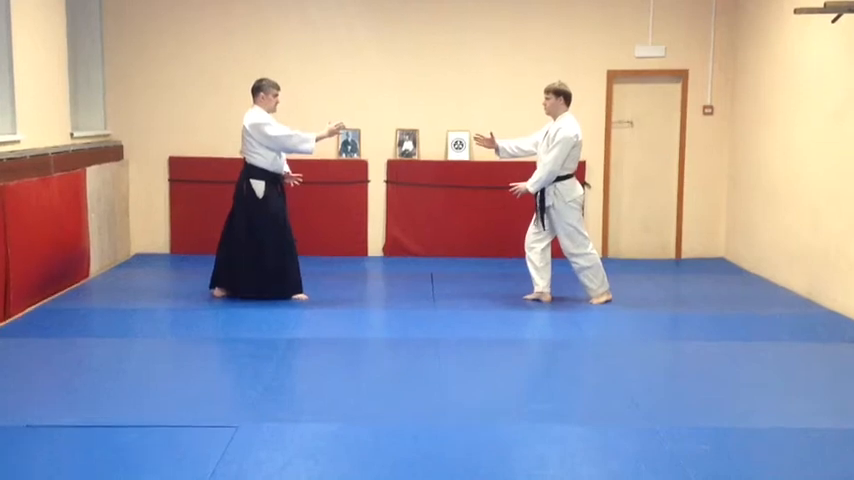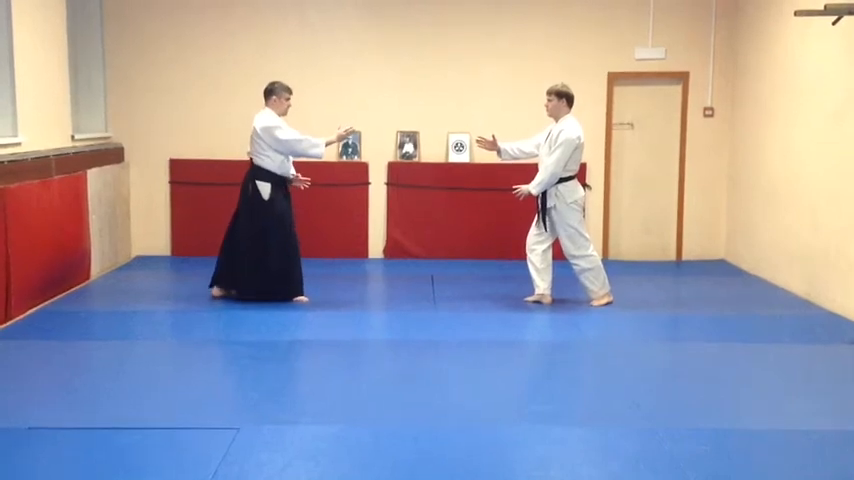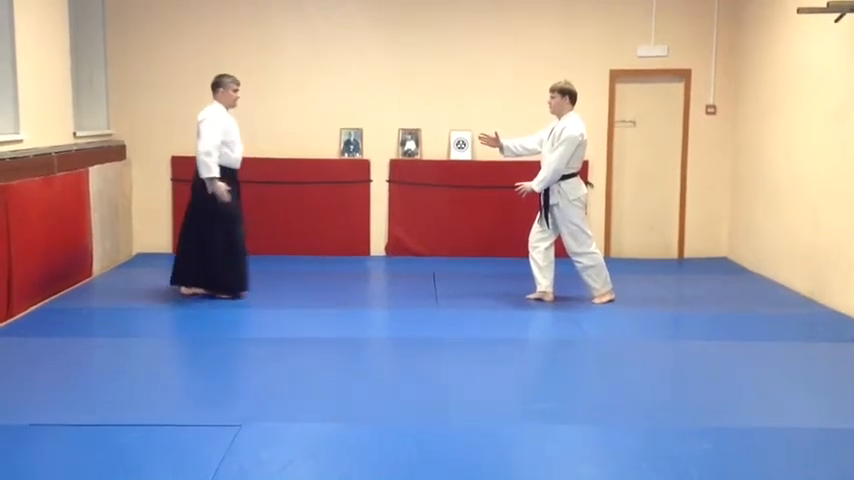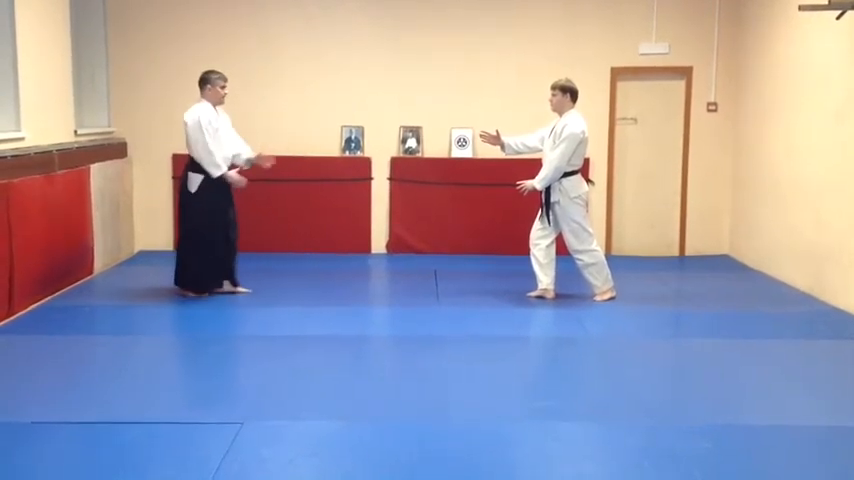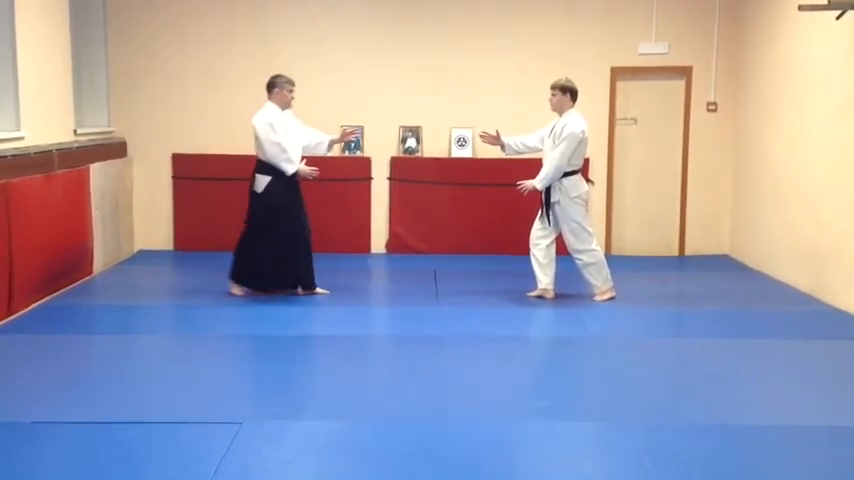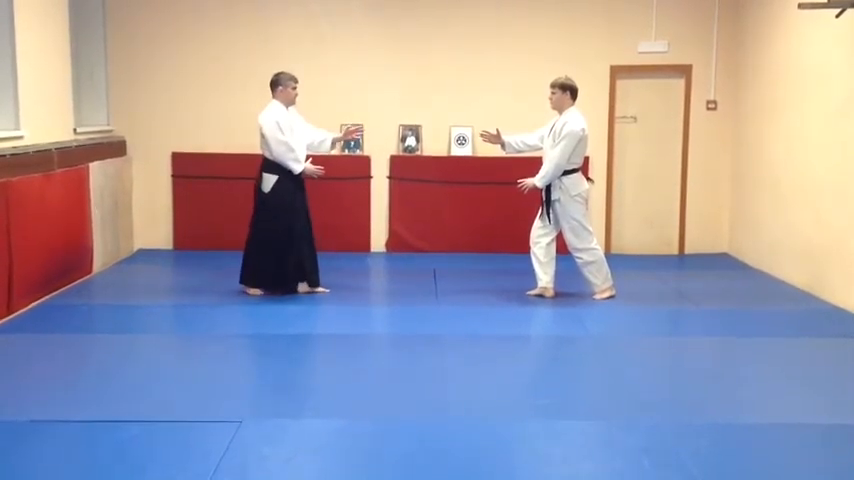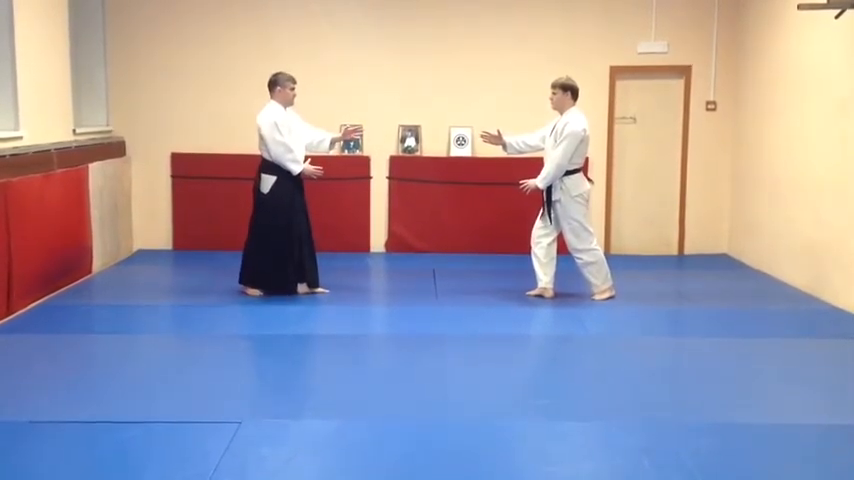
dt=0.7s
person 1, frame 1
left shoulder: (567, 129)
right shoulder: (553, 127)
left elbow: (551, 165)
right elbow: (528, 144)
left wrist: (530, 186)
right wrist: (498, 146)
left hip: (563, 194)
right hip: (550, 194)
left knee: (577, 245)
right knee: (536, 240)
left ankle: (601, 291)
right ankle: (542, 291)
person 1, frame 2
left shoulder: (569, 131)
right shoulder: (555, 129)
left elbow: (554, 167)
right elbow: (530, 146)
left wrist: (532, 188)
right wrist: (500, 148)
left hip: (564, 196)
right hip: (552, 196)
left knee: (578, 247)
right knee: (537, 242)
left ankle: (602, 293)
right ankle: (543, 292)
person 1, frame 3
left shoulder: (572, 129)
right shoulder: (558, 126)
left elbow: (556, 164)
right elbow: (532, 143)
left wrist: (535, 185)
right wrist: (502, 145)
left hip: (567, 193)
right hip: (554, 193)
left knee: (581, 244)
right knee: (539, 240)
left ankle: (604, 290)
right ankle: (545, 290)
person 1, frame 4
left shoulder: (573, 126)
right shoulder: (559, 124)
left elbow: (558, 162)
right elbow: (534, 141)
left wrist: (536, 183)
right wrist: (503, 143)
left hip: (568, 191)
right hip: (556, 191)
left knee: (582, 242)
right knee: (540, 237)
left ankle: (605, 288)
right ankle: (546, 287)
person 1, frame 5
left shoulder: (573, 126)
right shoulder: (559, 123)
left elbow: (558, 161)
right elbow: (534, 141)
left wrist: (537, 183)
right wrist: (503, 143)
left hip: (568, 191)
right hip: (556, 191)
left knee: (582, 242)
right knee: (540, 237)
left ankle: (605, 288)
right ankle: (546, 287)
person 1, frame 6
left shoulder: (573, 124)
right shoulder: (559, 122)
left elbow: (558, 160)
right elbow: (534, 139)
left wrist: (537, 181)
right wrist: (504, 142)
left hip: (568, 189)
right hip: (556, 189)
left knee: (581, 240)
right knee: (541, 235)
left ankle: (605, 286)
right ankle: (546, 286)
person 1, frame 7
left shoulder: (575, 124)
right shoulder: (561, 122)
left elbow: (560, 160)
right elbow: (536, 140)
left wrist: (539, 182)
right wrist: (505, 142)
left hip: (570, 190)
right hip: (558, 189)
left knee: (581, 241)
right knee: (542, 236)
left ankle: (604, 287)
right ankle: (546, 286)
person 2, frame 1
left shoulder: (260, 119)
right shoulder: (257, 121)
left elbow: (276, 148)
right elbow: (287, 139)
left wrist: (283, 173)
right wrist: (324, 134)
left hip: (262, 184)
right hip: (259, 186)
left knee: (242, 235)
right knee: (275, 237)
left ankle: (225, 285)
right ankle: (286, 289)
person 2, frame 2
left shoulder: (269, 121)
right shoulder: (268, 124)
left elbow: (282, 153)
right elbow: (297, 143)
left wrist: (291, 176)
right wrist: (332, 140)
left hip: (264, 186)
right hip: (264, 188)
left knee: (245, 235)
right knee: (279, 238)
left ankle: (224, 284)
right ankle: (286, 290)
person 2, frame 3
left shoulder: (223, 116)
right shoulder: (213, 116)
right elbow: (206, 151)
right wrist: (215, 181)
left hip: (223, 179)
right hip: (214, 181)
left knee: (205, 233)
right knee: (224, 233)
left ankle: (192, 282)
right ankle: (224, 286)
person 2, frame 4
left shoulder: (219, 115)
right shoulder: (197, 115)
left elbow: (231, 143)
right elbow: (204, 151)
left wrist: (251, 158)
right wrist: (227, 174)
left hip: (217, 180)
right hip: (201, 181)
left knee: (225, 230)
right knee: (197, 233)
left ankle: (222, 280)
right ankle: (190, 284)
person 2, frame 5
left shoulder: (287, 117)
right shoulder: (264, 118)
left elbow: (306, 138)
right elbow: (275, 150)
left wrist: (335, 139)
right wrist: (297, 169)
left hip: (286, 182)
right hip: (269, 182)
left knee: (297, 232)
right knee: (260, 232)
left ankle: (304, 284)
right ankle: (239, 280)
person 2, frame 6
left shoulder: (291, 114)
right shoulder: (270, 116)
left elbow: (309, 135)
right elbow: (281, 149)
left wrist: (339, 138)
right wrist: (302, 168)
left hip: (290, 180)
right hip: (275, 180)
left knee: (299, 230)
right knee: (267, 231)
left ankle: (303, 281)
right ankle: (253, 282)
person 2, frame 7
left shoulder: (289, 115)
right shoulder: (268, 116)
left elbow: (308, 135)
right elbow: (279, 149)
left wrist: (338, 137)
right wrist: (300, 168)
left hip: (289, 180)
right hip: (274, 181)
left knee: (298, 230)
right knee: (266, 232)
left ankle: (303, 281)
right ankle: (252, 282)
